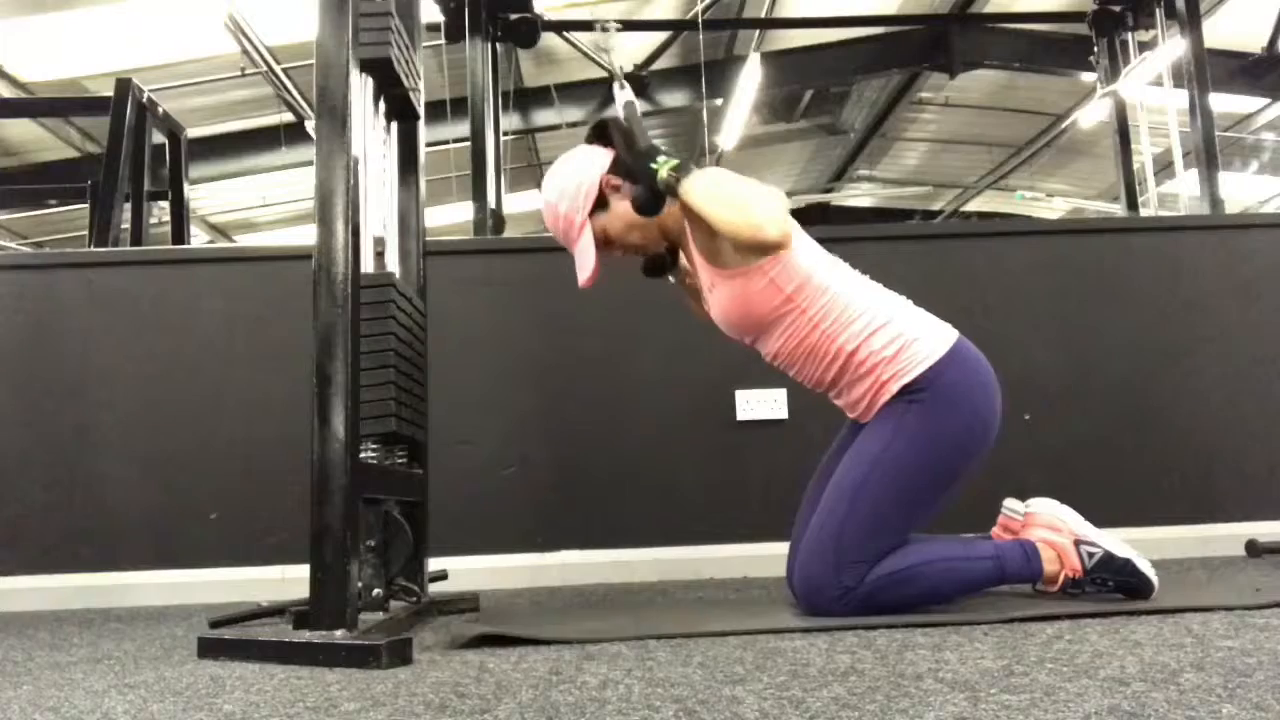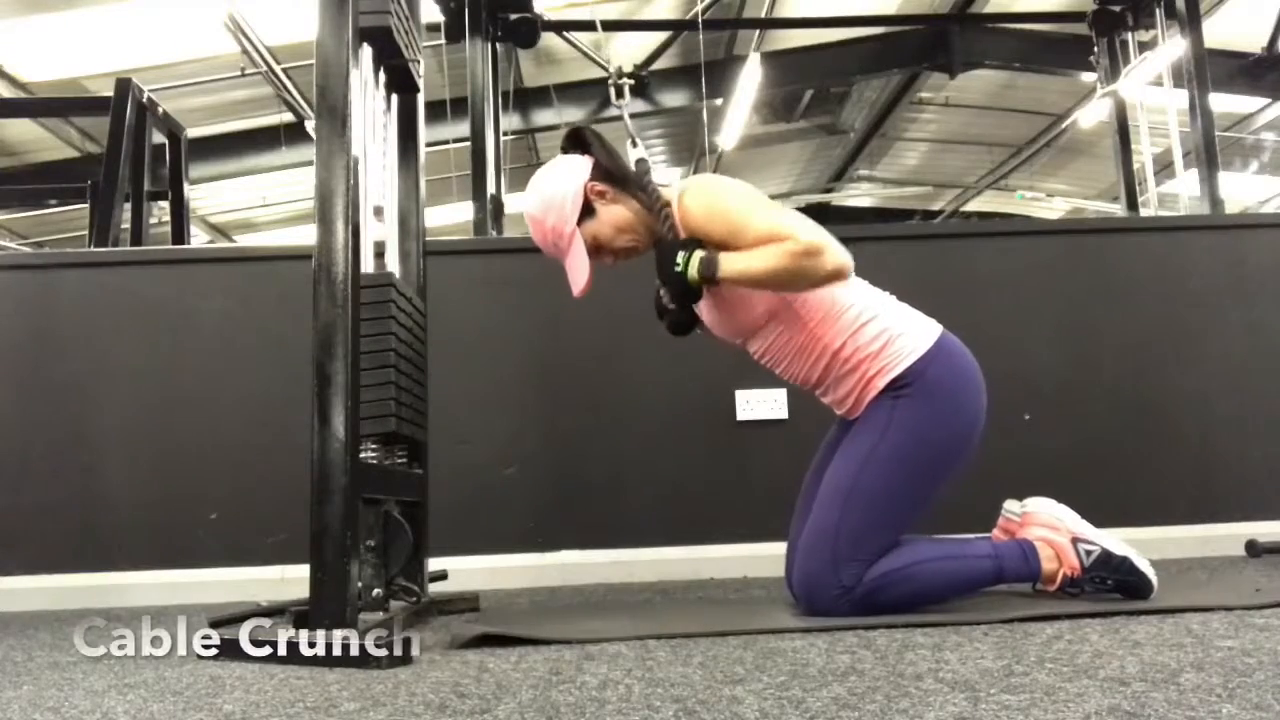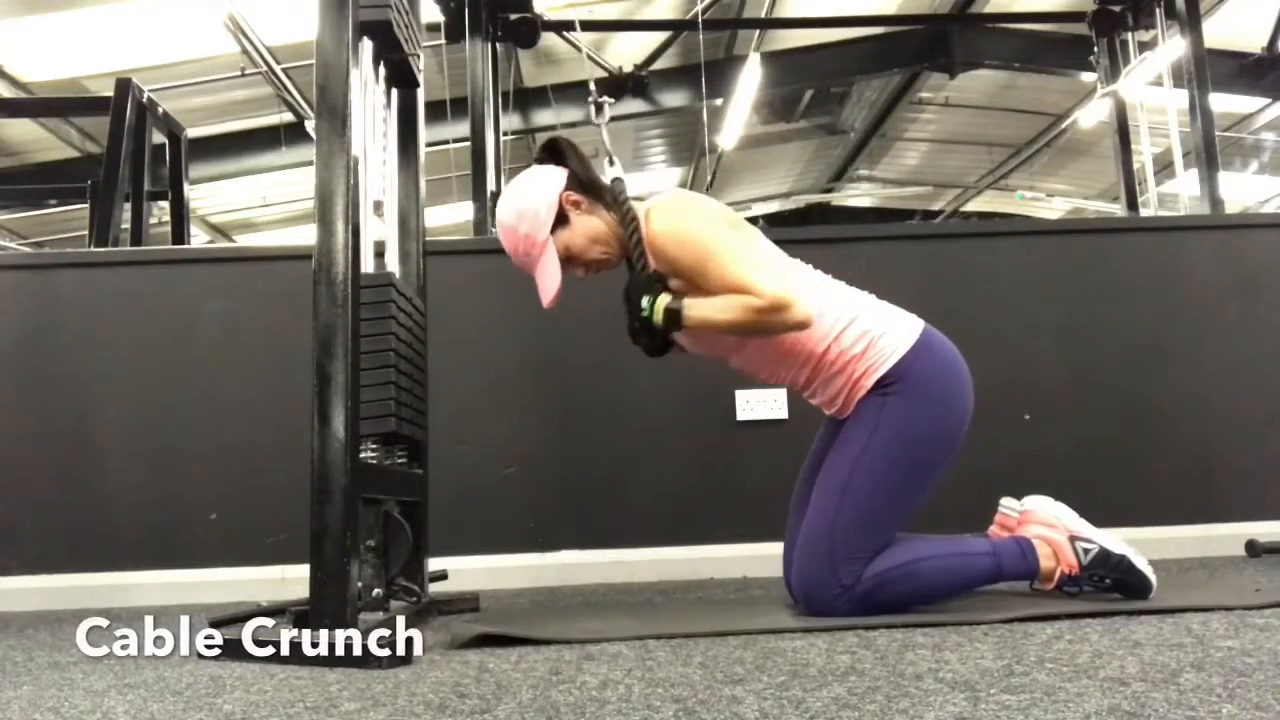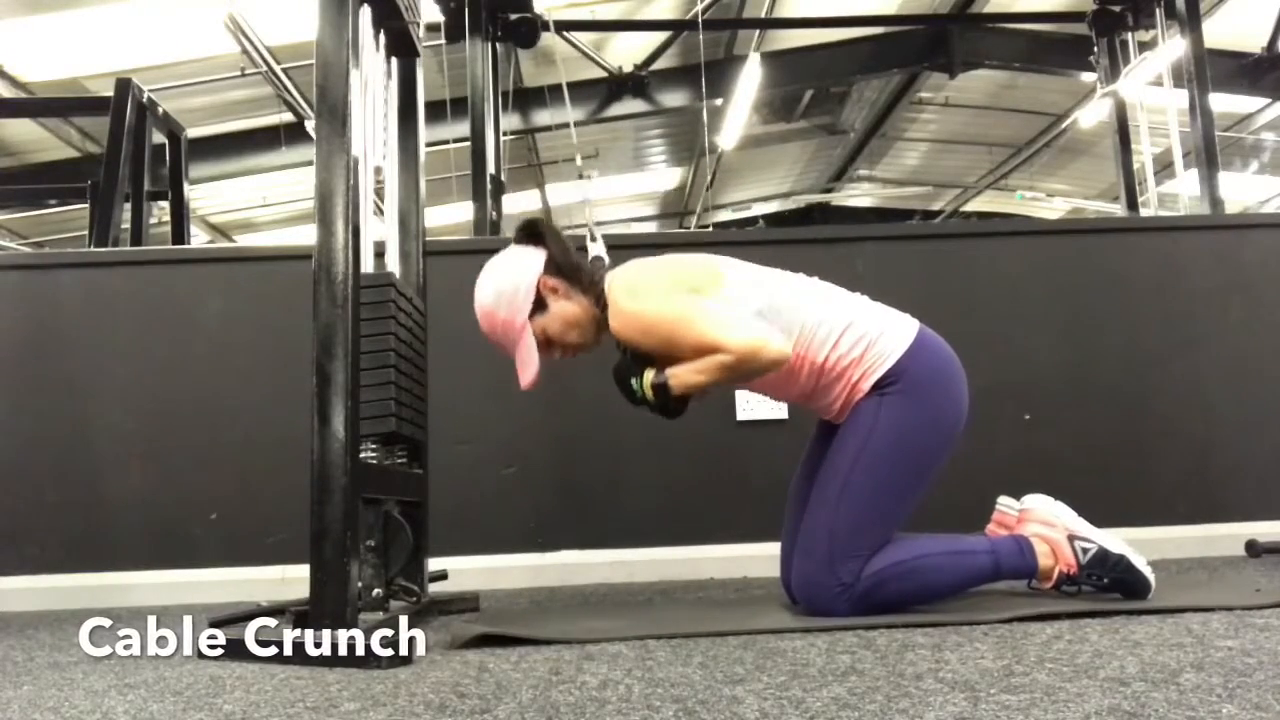
dt=0.7s
person 1, frame 1
left shoulder: (710, 195)
right shoulder: (693, 244)
left elbow: (770, 229)
left wrist: (680, 179)
right wrist: (680, 280)
left hip: (936, 388)
right hip: (904, 393)
left knee: (827, 587)
right knee: (813, 574)
left ankle: (1056, 557)
right ankle: (1015, 535)
person 1, frame 2
left shoulder: (698, 203)
right shoulder: (680, 241)
left elbow: (828, 260)
left wrist: (706, 267)
right wrist: (692, 310)
left hip: (923, 384)
right hip: (886, 393)
left knee: (828, 586)
right knee: (811, 574)
left ankle: (1054, 555)
right ankle: (1016, 535)
person 1, frame 3
left shoulder: (669, 222)
right shoulder: (653, 258)
left elbow: (787, 307)
left wrist: (672, 309)
right wrist: (663, 330)
left hip: (909, 379)
right hip: (875, 389)
left knee: (827, 588)
right knee: (810, 575)
left ankle: (1052, 554)
right ankle: (1016, 530)
person 1, frame 4
left shoulder: (630, 309)
right shoulder: (641, 293)
left elbow: (766, 350)
left wrist: (661, 384)
right wrist: (672, 382)
left hip: (909, 379)
right hip: (878, 387)
left knee: (827, 586)
right knee: (806, 577)
left ankle: (1050, 552)
right ankle: (1015, 528)
